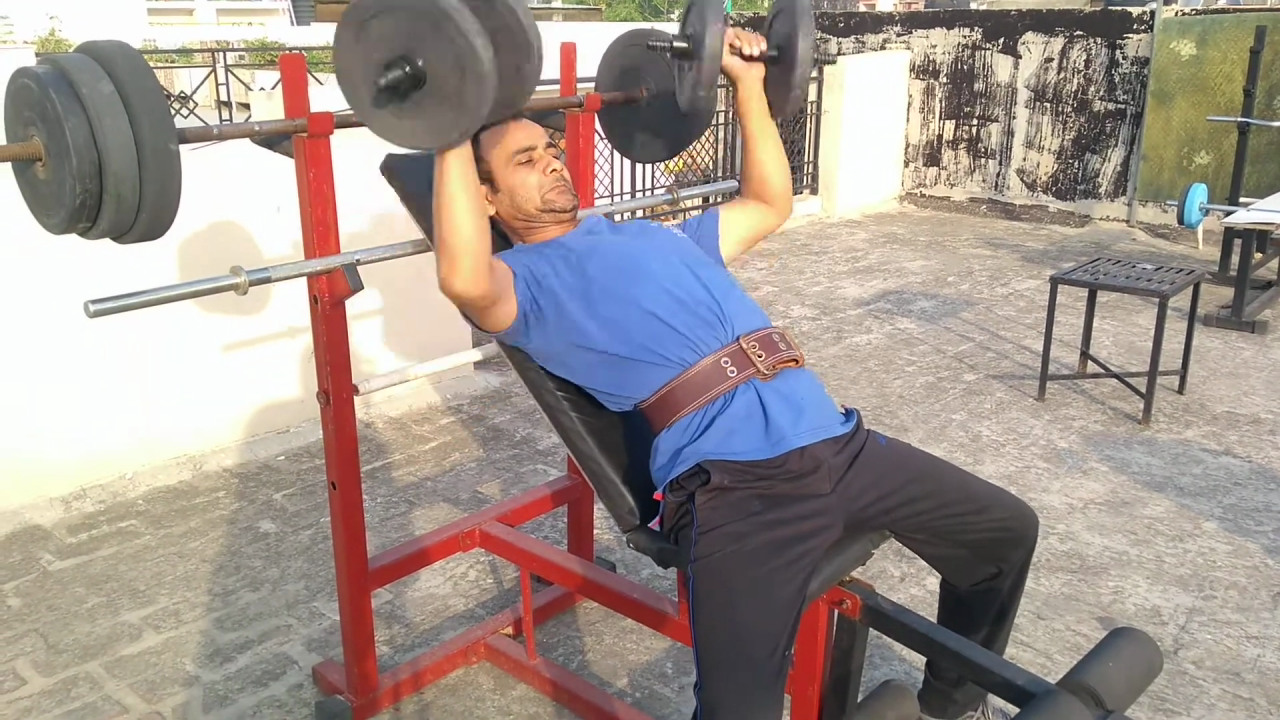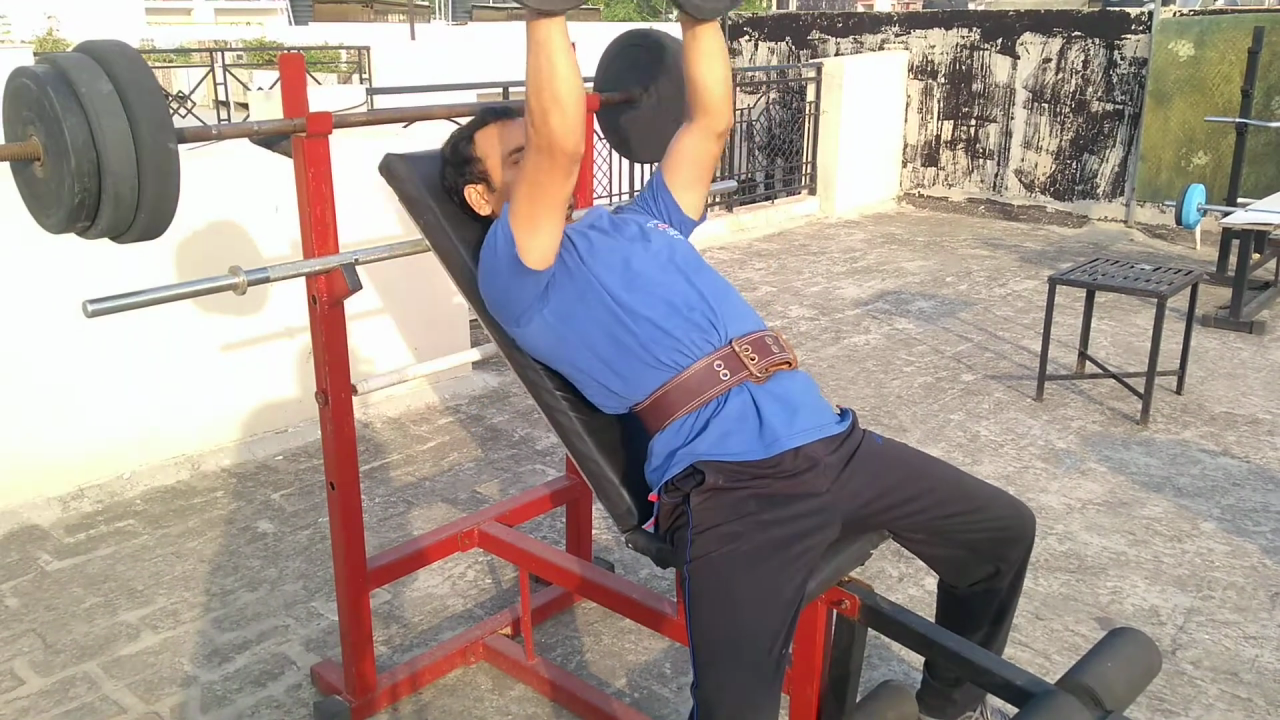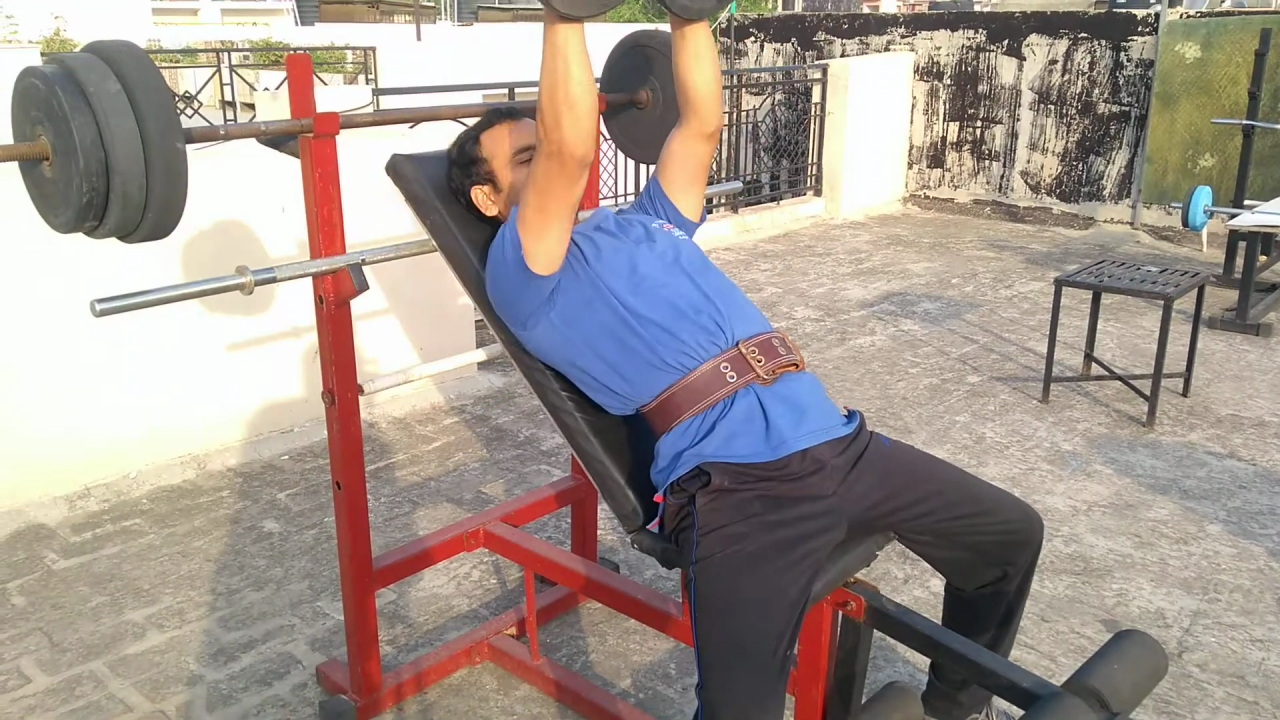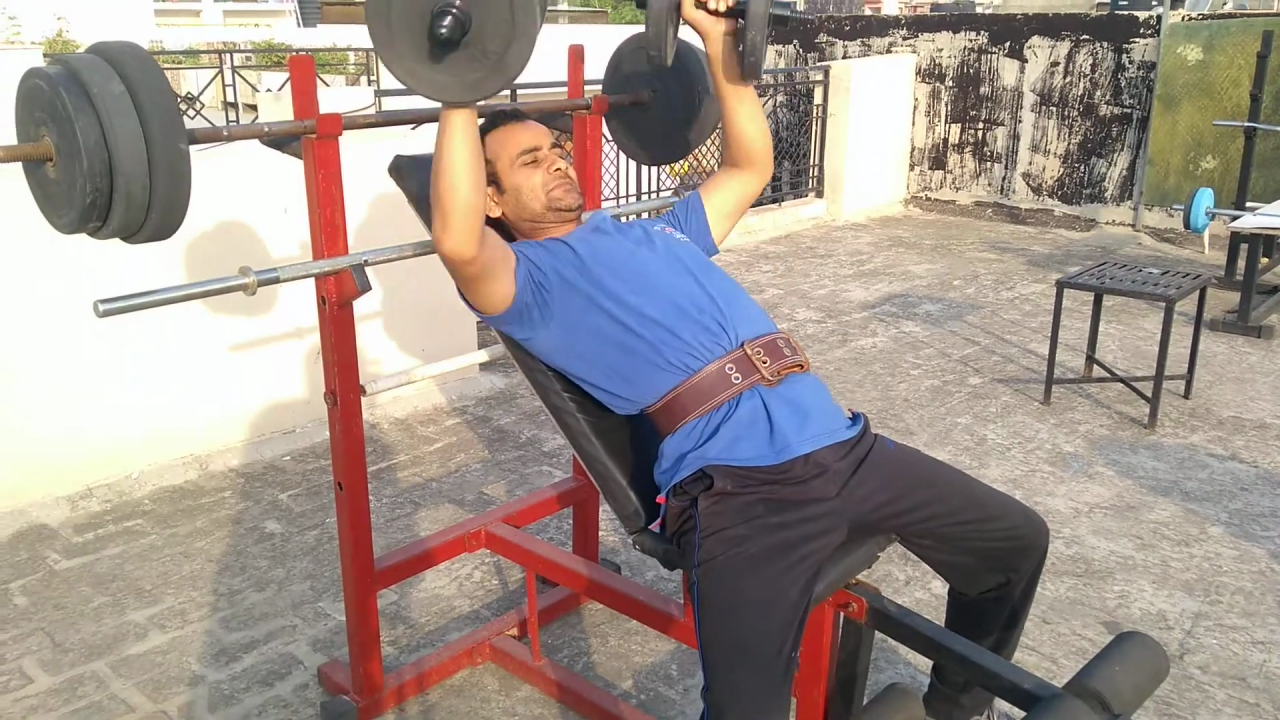
dt=0.3s
person 1, frame 1
left shoulder: (647, 235)
right shoulder: (524, 277)
left elbow: (768, 206)
right elbow: (466, 278)
left wrist: (749, 85)
right wrist: (453, 138)
left hip: (835, 441)
right hip: (736, 481)
left knee: (1008, 531)
person 1, frame 2
left shoulder: (641, 222)
right shoulder: (516, 271)
left elbow: (709, 120)
right elbow: (561, 143)
left wrist: (699, 14)
right wrist: (546, 16)
left hip: (828, 437)
right hip: (729, 481)
left knee: (1005, 530)
person 1, frame 3
left shoulder: (643, 224)
right shoulder: (522, 273)
left elbow: (701, 124)
right elbow: (572, 146)
left wrist: (688, 17)
right wrist: (563, 17)
left hip: (833, 440)
right hip: (735, 483)
left knee: (1012, 533)
person 1, frame 4
left shoulder: (651, 231)
right shoulder: (529, 272)
left elbow: (750, 169)
right elbow: (456, 243)
right wrist: (463, 96)
left hip: (842, 441)
right hip: (742, 487)
left knee: (1017, 541)
